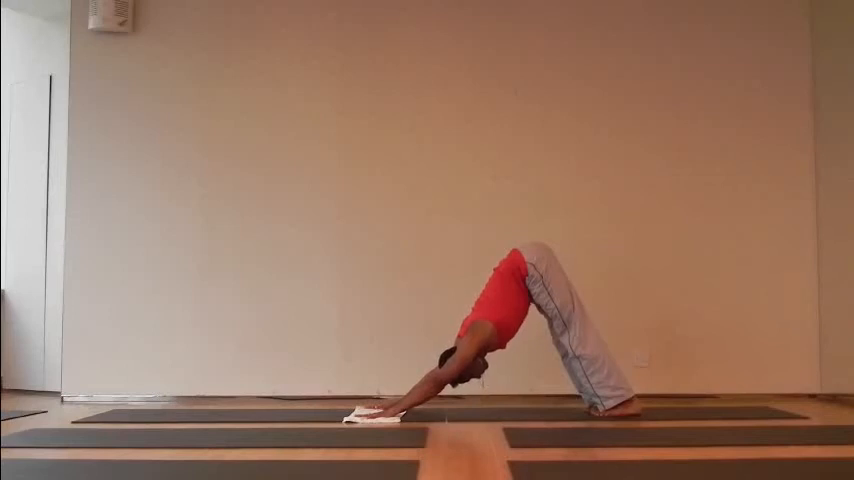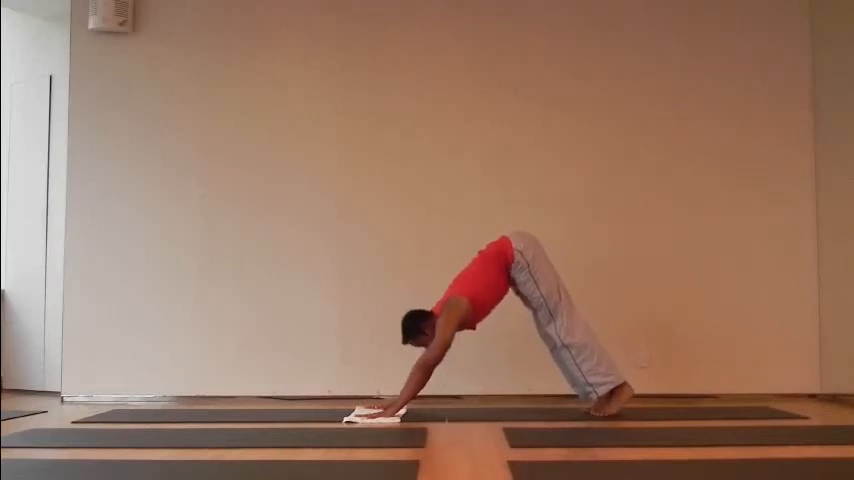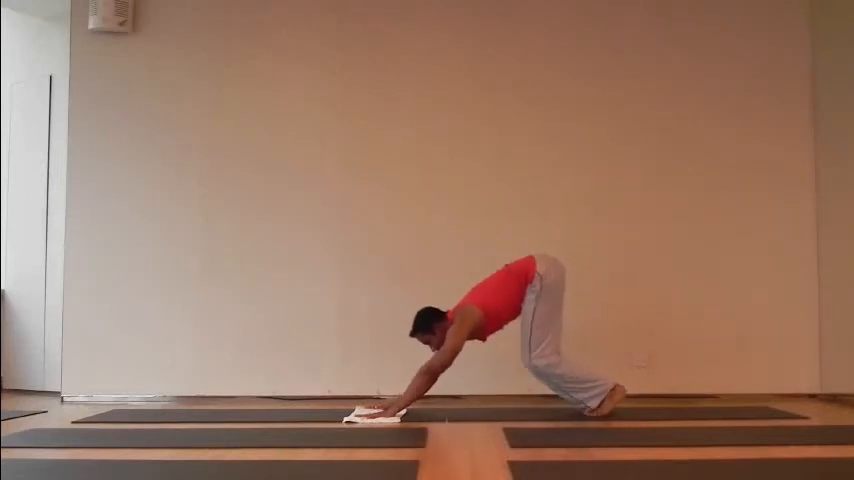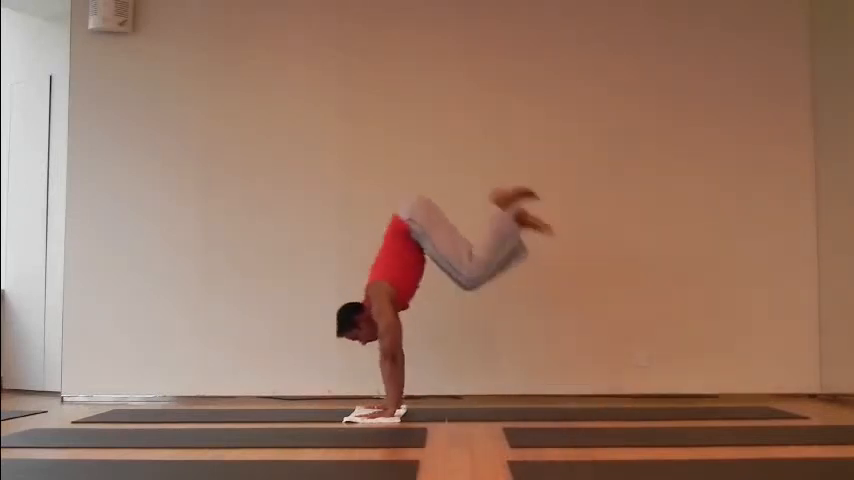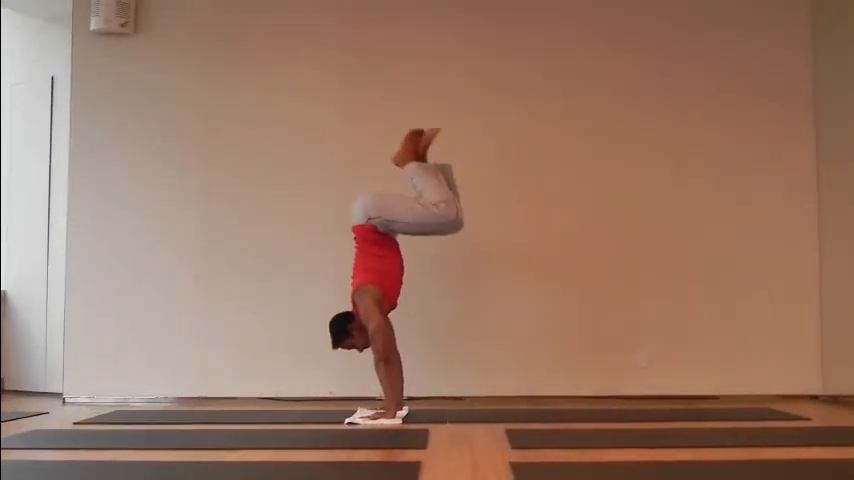
dt=1s
person 1, frame 1
left shoulder: (473, 343)
right shoulder: (470, 341)
left elbow: (437, 380)
right elbow: (437, 377)
left wrist: (397, 408)
right wrist: (400, 402)
left hip: (531, 265)
right hip: (528, 266)
left knee: (575, 335)
right knee: (568, 337)
left ankle: (620, 399)
right ankle: (606, 399)
person 1, frame 2
left shoulder: (448, 318)
right shoulder: (443, 316)
left elbow: (425, 366)
right elbow: (425, 365)
left wrist: (396, 406)
right wrist: (398, 400)
left hip: (517, 253)
right hip: (513, 256)
left knee: (563, 326)
right knee: (553, 329)
left ankle: (614, 387)
right ankle: (603, 390)
person 1, frame 3
left shoulder: (461, 325)
right shoulder: (458, 322)
left elbow: (430, 371)
right elbow: (431, 370)
left wrist: (398, 406)
right wrist: (400, 401)
left hip: (540, 273)
right hip: (535, 273)
left knee: (538, 358)
right knee: (538, 357)
left ankle: (605, 392)
right ankle: (599, 394)
person 1, frame 4
left shoulder: (379, 303)
right shoulder: (382, 304)
left elbow: (389, 356)
right elbow: (394, 355)
left wrist: (391, 405)
right wrist: (395, 402)
right hip: (412, 225)
left knee: (471, 274)
right knee: (473, 273)
left ankle: (506, 208)
right ankle: (512, 217)
person 1, frame 5
left shoulder: (367, 307)
left elbow: (384, 358)
left wrist: (392, 408)
right wrist: (395, 404)
right hip: (374, 222)
left ankle: (410, 160)
